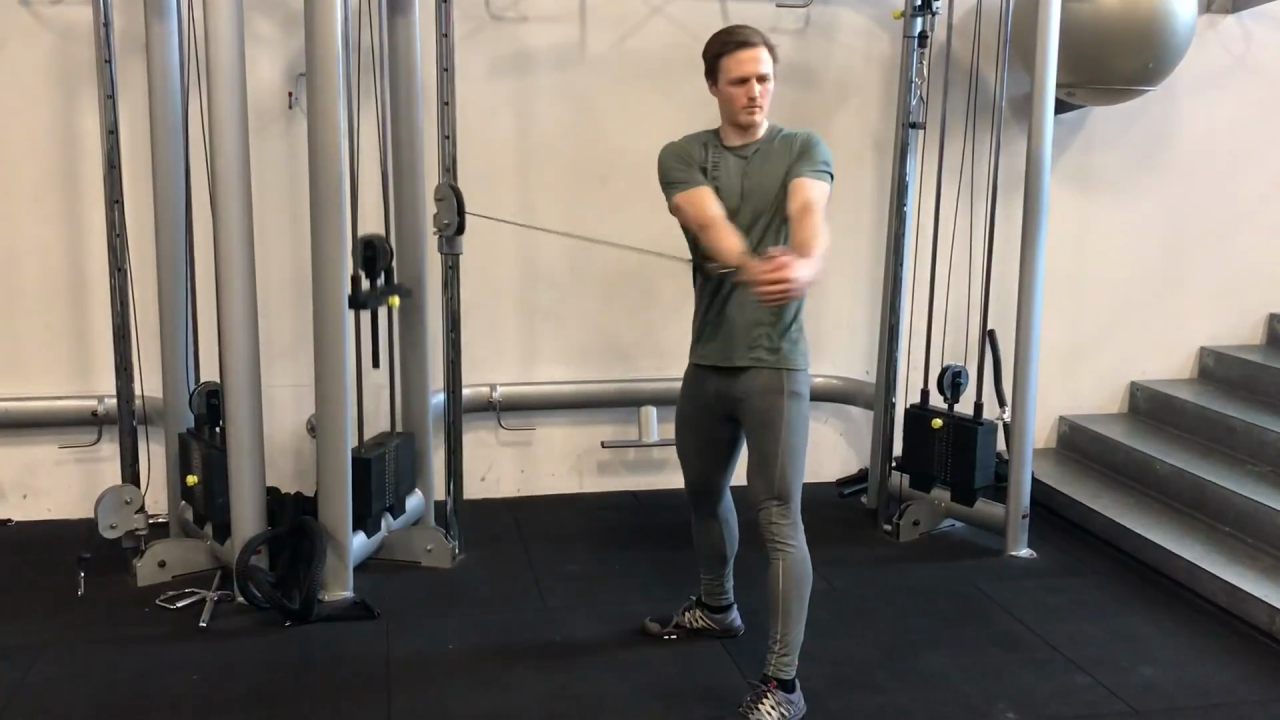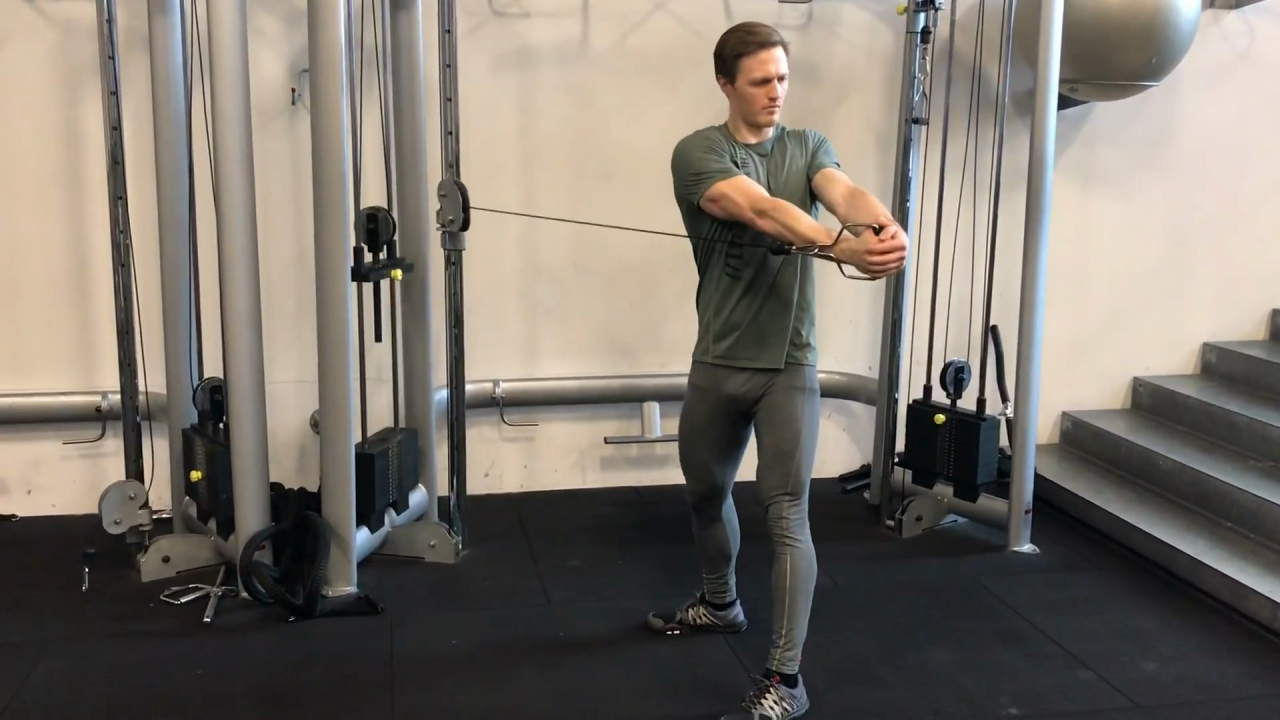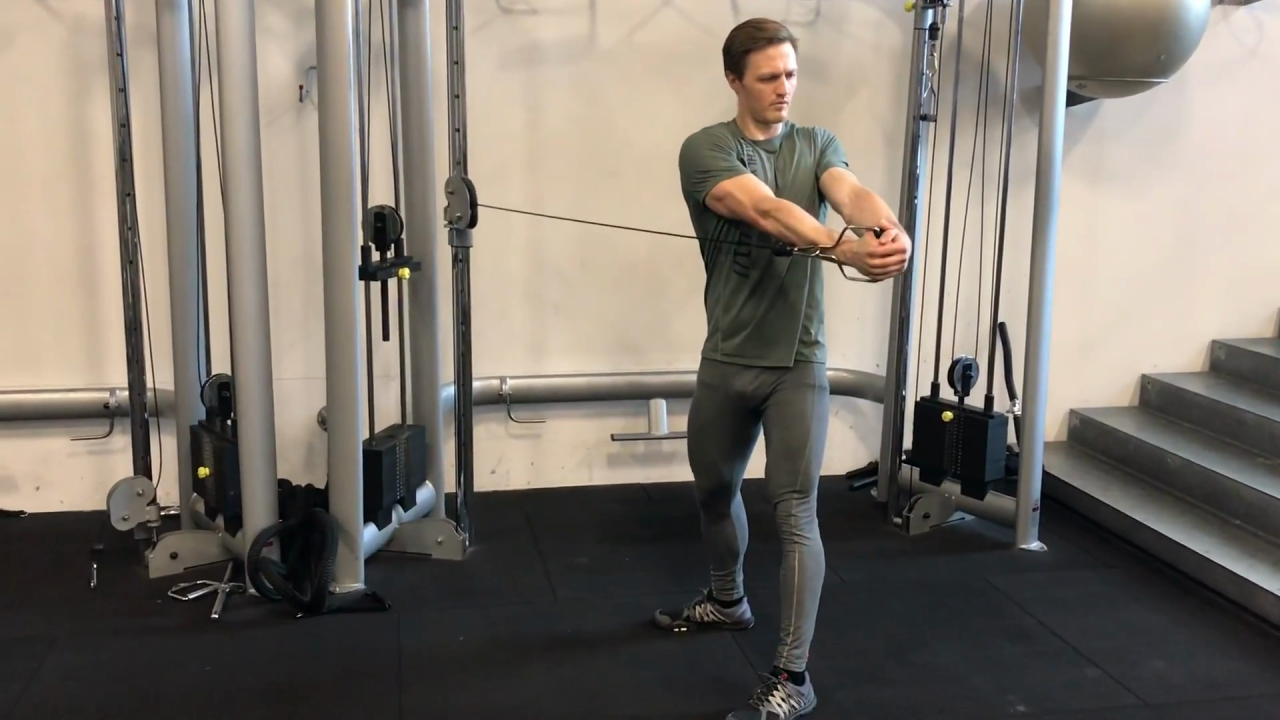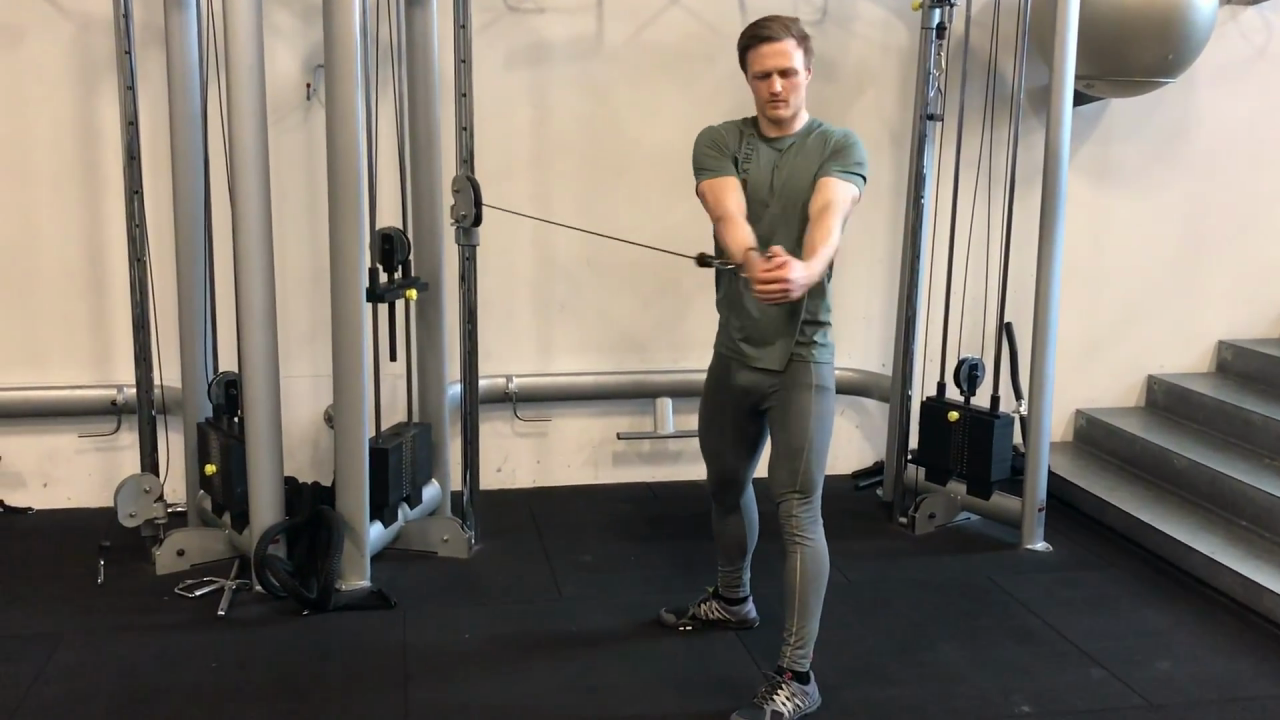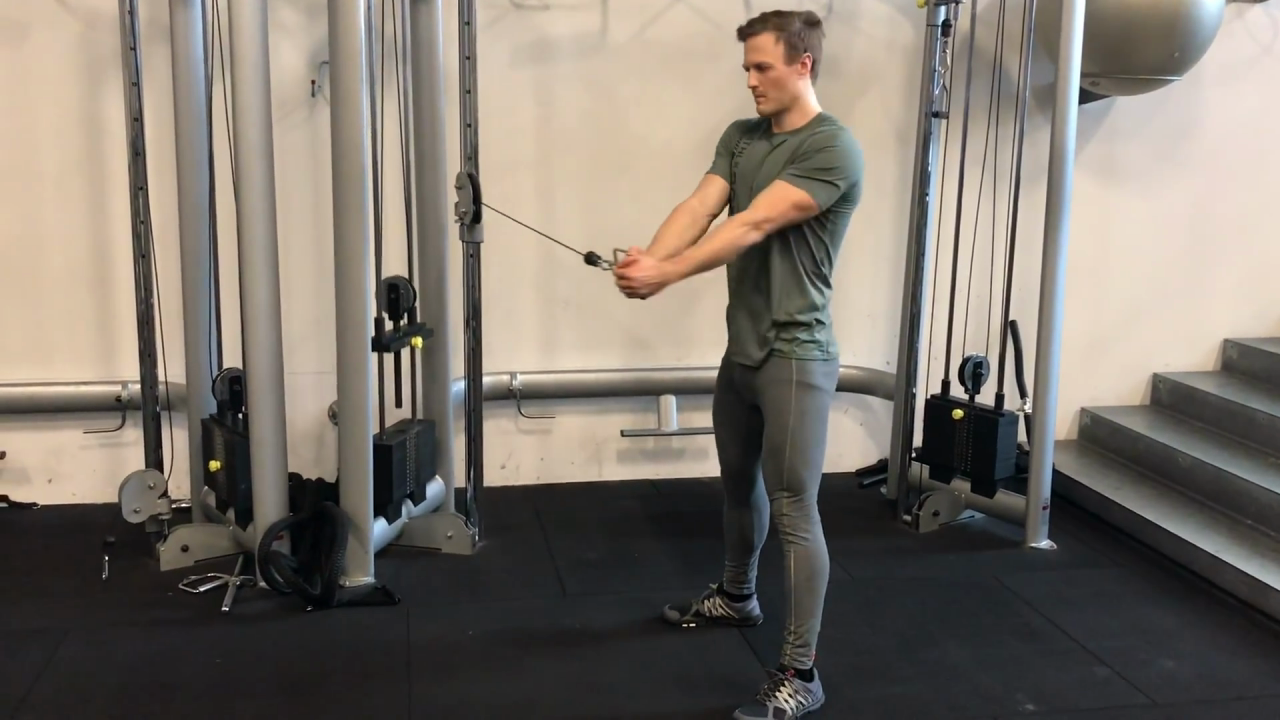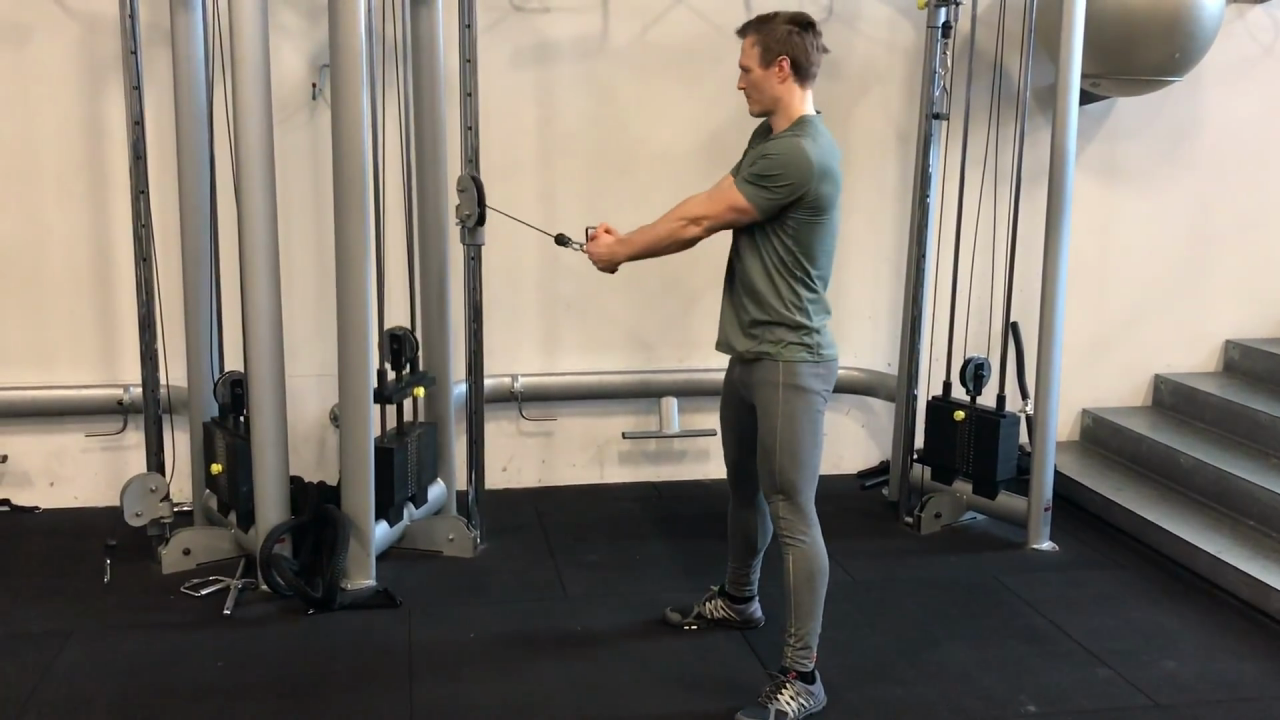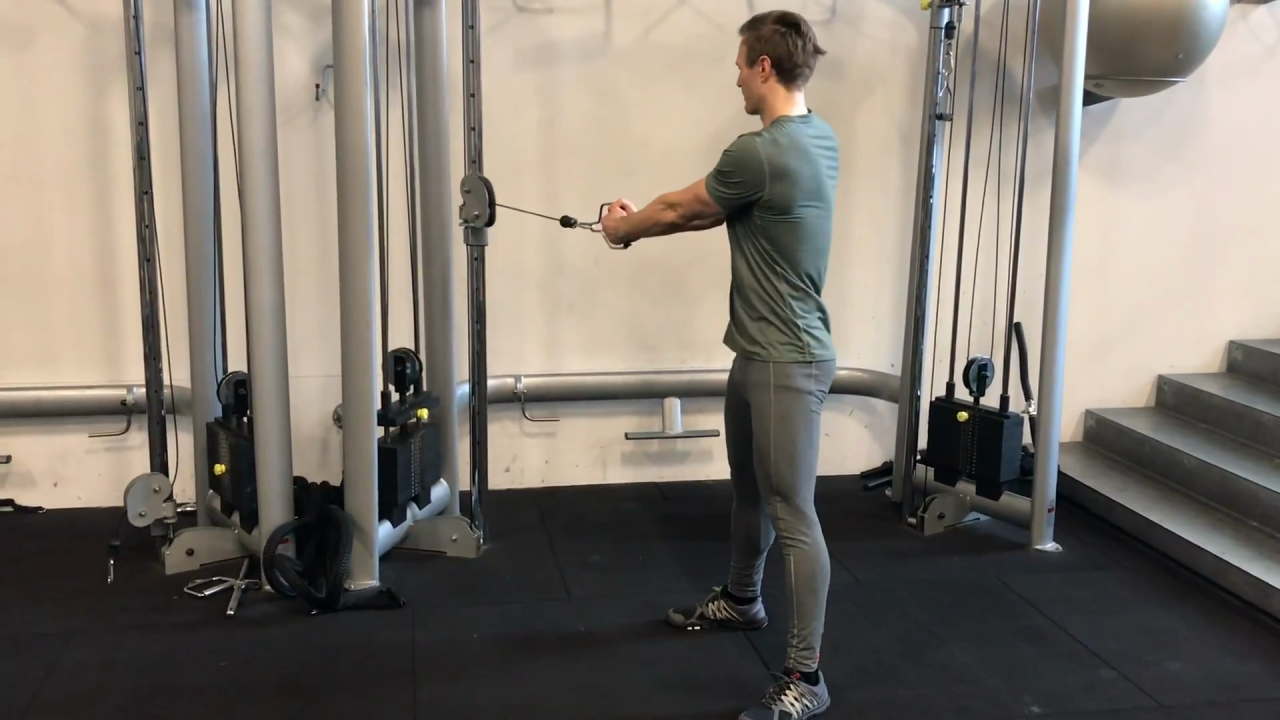
dt=0.5s
person 1, frame 1
left shoulder: (803, 150)
right shoulder: (683, 156)
left elbow: (807, 211)
right elbow: (709, 222)
left wrist: (802, 263)
right wrist: (749, 265)
left hip: (773, 365)
right hip: (709, 362)
left knee: (779, 518)
right knee: (705, 496)
right ankle: (716, 606)
person 1, frame 2
left shoulder: (809, 146)
right shoulder: (698, 153)
left elbow: (844, 192)
right elbow: (764, 212)
left wrist: (885, 227)
right wrist: (843, 246)
left hip: (788, 365)
right hip: (718, 364)
left knee: (785, 516)
right knee: (705, 495)
right ankle: (719, 603)
person 1, frame 3
left shoulder: (818, 145)
right shoulder: (706, 149)
left elbow: (853, 194)
right elbow: (768, 212)
left wrist: (890, 232)
right wrist: (847, 249)
left hip: (797, 359)
right hip: (727, 359)
left knee: (794, 512)
right knee: (714, 490)
right ankle: (727, 600)
person 1, frame 4
left shoulder: (840, 148)
right shoulder: (718, 142)
left elbow: (827, 216)
right elbow: (730, 216)
left wrist: (805, 270)
right wrist: (754, 262)
left hip: (801, 358)
right hip: (733, 353)
left knee: (797, 513)
right knee: (726, 486)
right ankle: (732, 599)
person 1, frame 5
left shoulder: (834, 148)
right shoulder: (741, 137)
left elbow: (752, 228)
right elbow: (699, 207)
left wrist: (666, 275)
right wrist: (648, 257)
left hip: (794, 358)
right hip: (741, 348)
left knee: (793, 510)
right knee: (739, 485)
right ankle: (736, 595)
person 1, frame 6
left shoulder: (801, 154)
right shoulder: (769, 138)
left elbow: (700, 224)
right elbow: (704, 201)
left wrist: (619, 251)
right wrist: (626, 239)
left hip: (790, 362)
right hip: (750, 353)
left knee: (792, 515)
right knee: (744, 489)
right ankle: (738, 599)
person 1, frame 7
left shoulder: (759, 152)
right shoulder: (814, 137)
left elbow: (680, 208)
right elbow: (712, 210)
left wrist: (623, 227)
right wrist: (640, 218)
left hip: (786, 363)
right hip: (760, 353)
left knee: (792, 514)
right knee: (748, 489)
right ankle: (741, 599)
